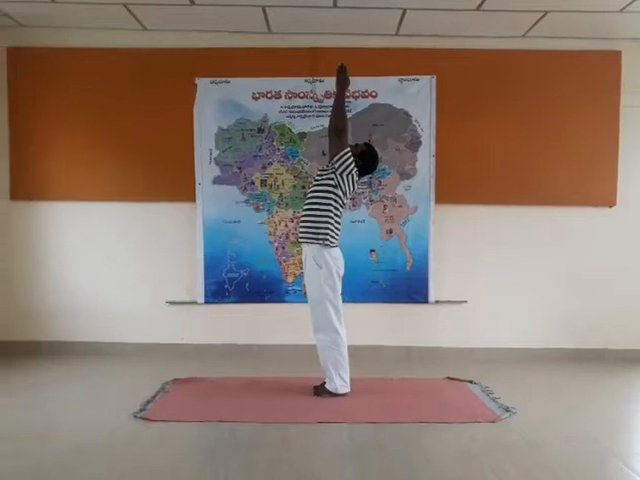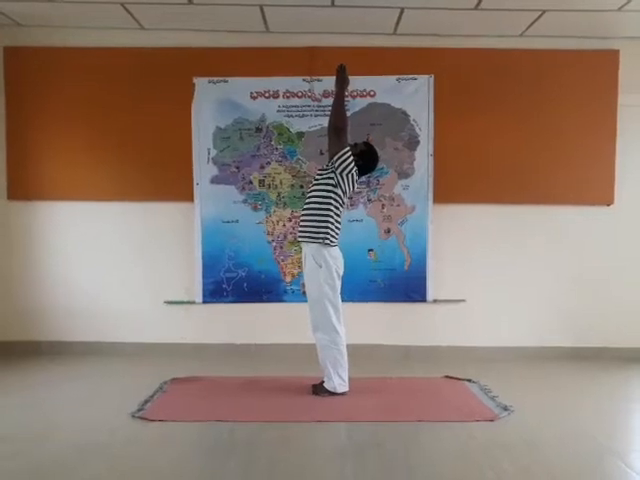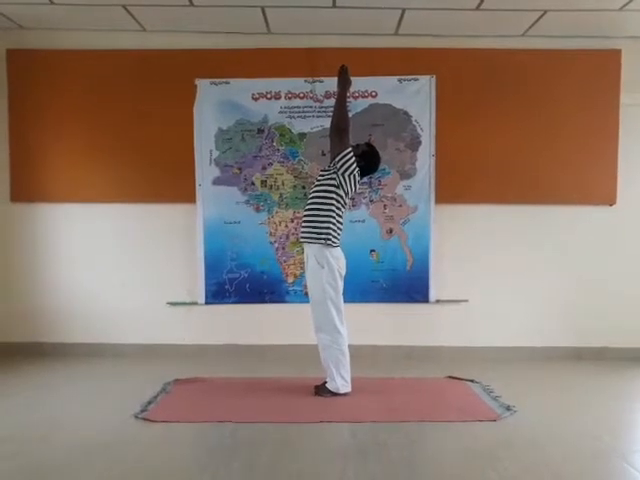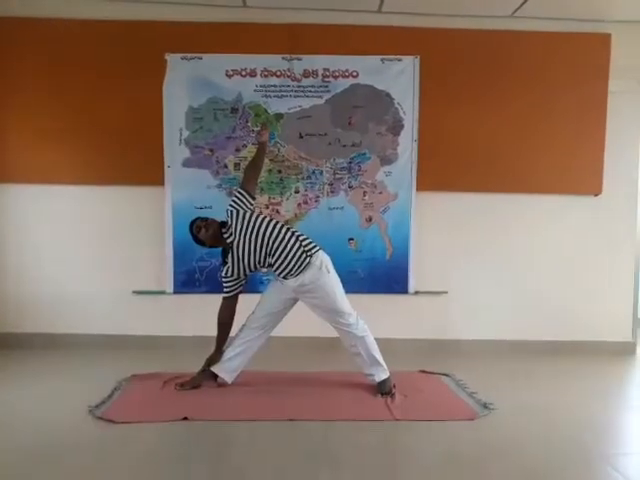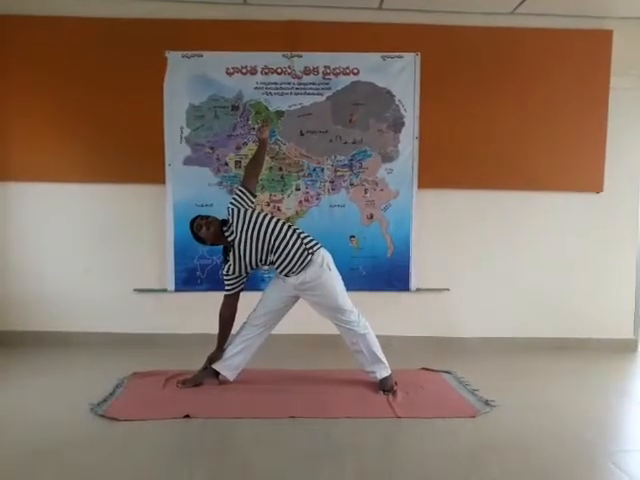
dt=0.7s
person 1, frame 1
left shoulder: (346, 174)
right shoulder: (338, 174)
left elbow: (337, 131)
right elbow: (337, 134)
left wrist: (340, 91)
right wrist: (340, 92)
left hip: (322, 256)
right hip: (318, 255)
left knee: (329, 322)
right knee: (325, 322)
left ankle: (338, 384)
right ankle: (335, 380)
person 1, frame 2
left shoulder: (346, 173)
right shoulder: (337, 173)
left elbow: (337, 131)
right elbow: (336, 133)
left wrist: (340, 90)
right wrist: (339, 91)
left hip: (323, 255)
right hip: (317, 254)
left knee: (328, 321)
right knee: (324, 321)
left ankle: (337, 383)
right ankle: (334, 379)
person 1, frame 3
left shoulder: (347, 174)
right shoulder: (338, 174)
left elbow: (339, 132)
right elbow: (338, 135)
left wrist: (342, 91)
right wrist: (341, 92)
left hip: (324, 256)
right hip: (320, 255)
left knee: (329, 322)
right knee: (326, 321)
left ankle: (339, 384)
right ankle: (336, 380)
person 1, frame 4
left shoulder: (236, 213)
right shoulder: (231, 266)
left elbow: (250, 178)
right elbow: (228, 308)
left wrist: (262, 145)
right wrist: (218, 351)
left hip: (313, 267)
right hip: (287, 281)
left knee: (348, 323)
right knee: (255, 326)
left ankle: (382, 376)
right ankle: (216, 373)
person 1, frame 5
left shoulder: (237, 211)
right shoulder: (232, 264)
left elbow: (250, 176)
right elbow: (229, 305)
left wrist: (263, 142)
right wrist: (219, 349)
left hip: (314, 264)
right hip: (288, 278)
left knee: (349, 320)
right knee: (256, 323)
left ankle: (383, 374)
right ankle: (217, 370)
